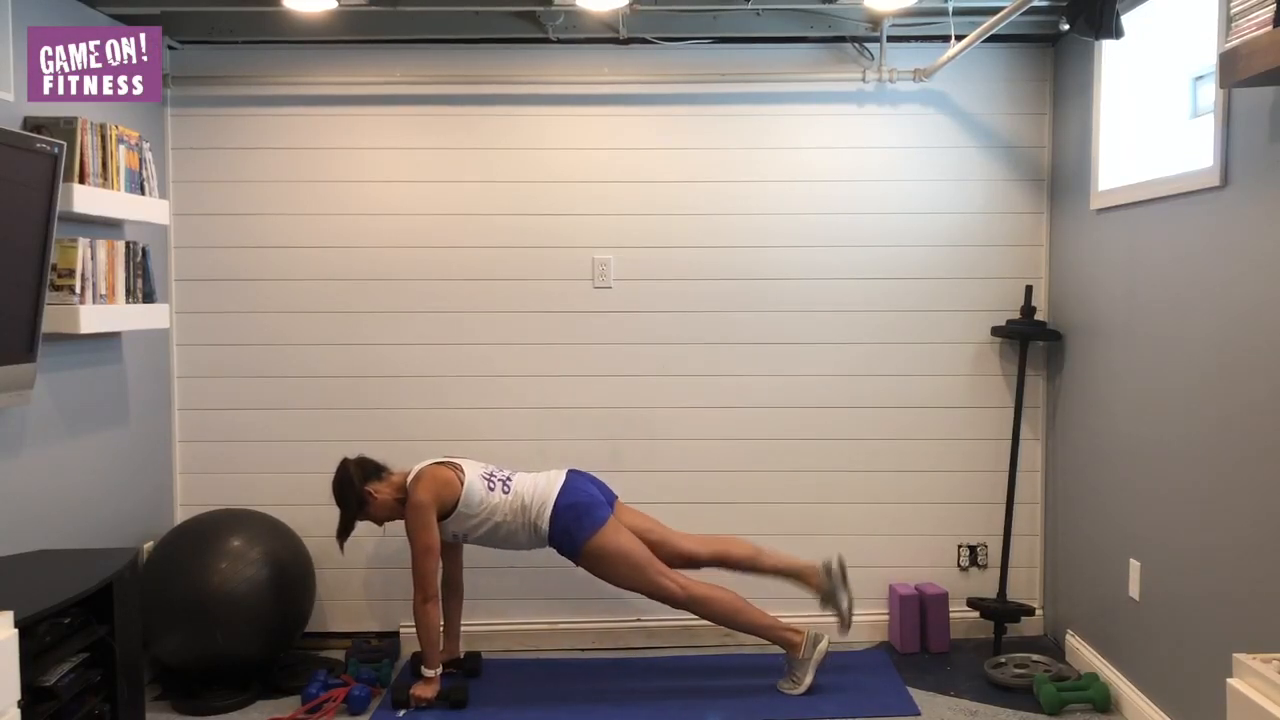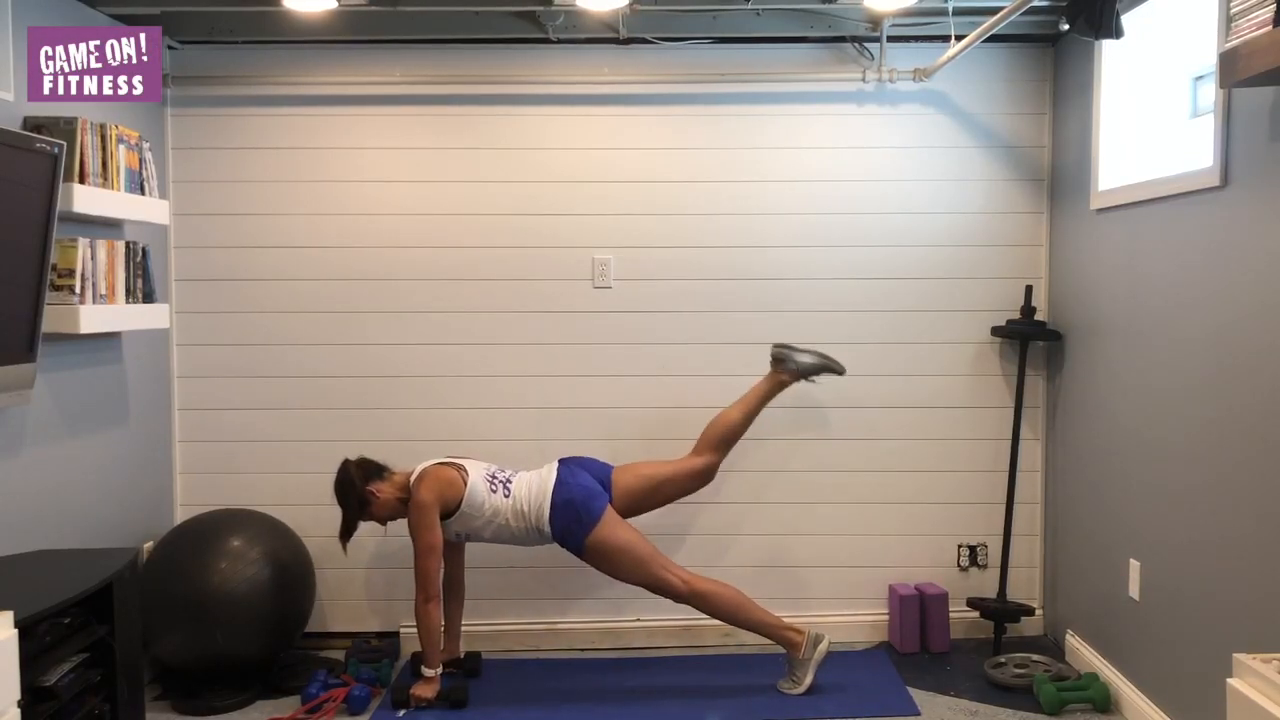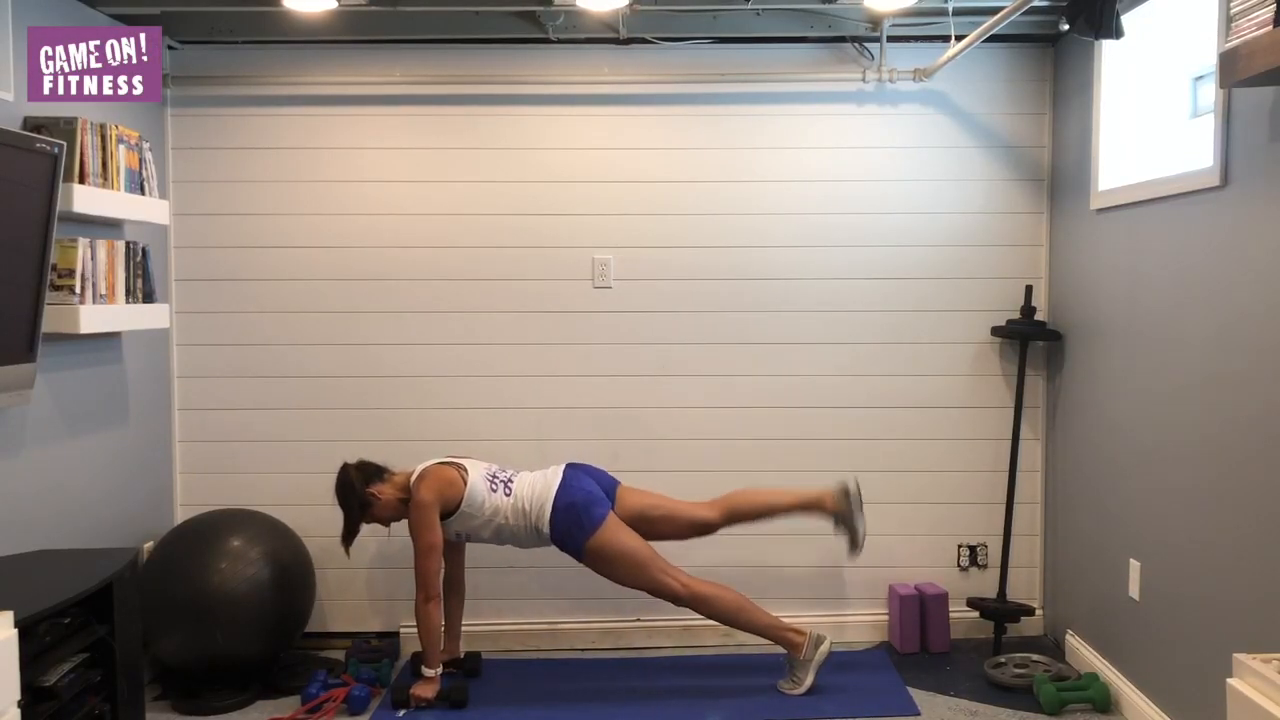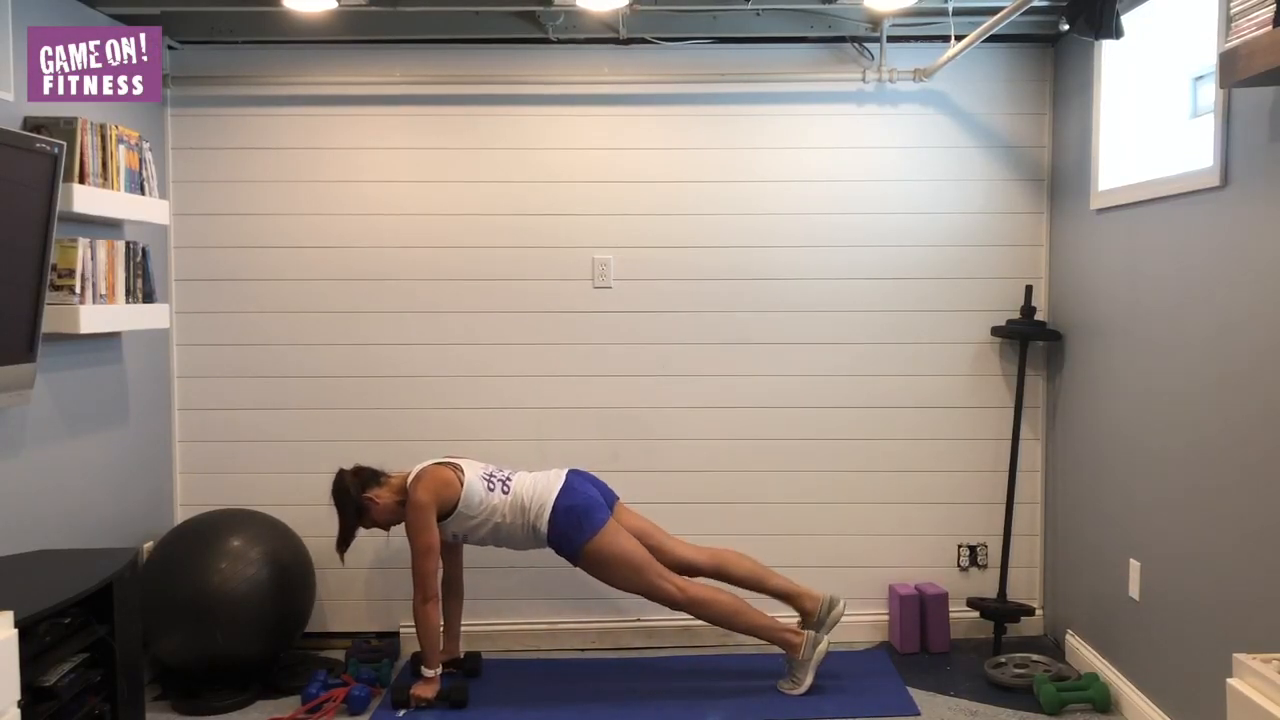
dt=0.4s
person 1, frame 1
left shoulder: (419, 497)
right shoulder: (434, 485)
left elbow: (427, 596)
right elbow: (451, 580)
left wrist: (430, 674)
right wrist: (451, 649)
left hip: (564, 513)
right hip: (569, 491)
left knee: (672, 586)
right knee: (697, 552)
left ankle: (796, 639)
right ankle: (816, 575)
person 1, frame 2
left shoulder: (422, 496)
right shoulder: (437, 480)
left elbow: (429, 595)
right elbow: (453, 582)
left wrist: (430, 674)
right wrist: (451, 648)
left hip: (566, 506)
right hip: (570, 480)
left knee: (675, 583)
right knee: (701, 464)
left ankle: (797, 641)
right ankle: (780, 374)
person 1, frame 3
left shoulder: (422, 496)
right shoulder: (438, 483)
left elbow: (429, 595)
right elbow: (453, 579)
left wrist: (430, 673)
right wrist: (452, 650)
left hip: (567, 509)
right hip: (572, 486)
left knee: (674, 584)
right knee: (709, 515)
left ankle: (799, 641)
right ankle: (829, 500)
person 1, frame 4
left shoulder: (419, 497)
right shoulder: (435, 485)
left elbow: (426, 595)
right elbow: (451, 579)
left wrist: (430, 673)
right wrist: (451, 649)
left hip: (564, 511)
right hip: (570, 492)
left knee: (672, 588)
right knee: (693, 561)
left ankle: (796, 640)
right ankle: (808, 600)
